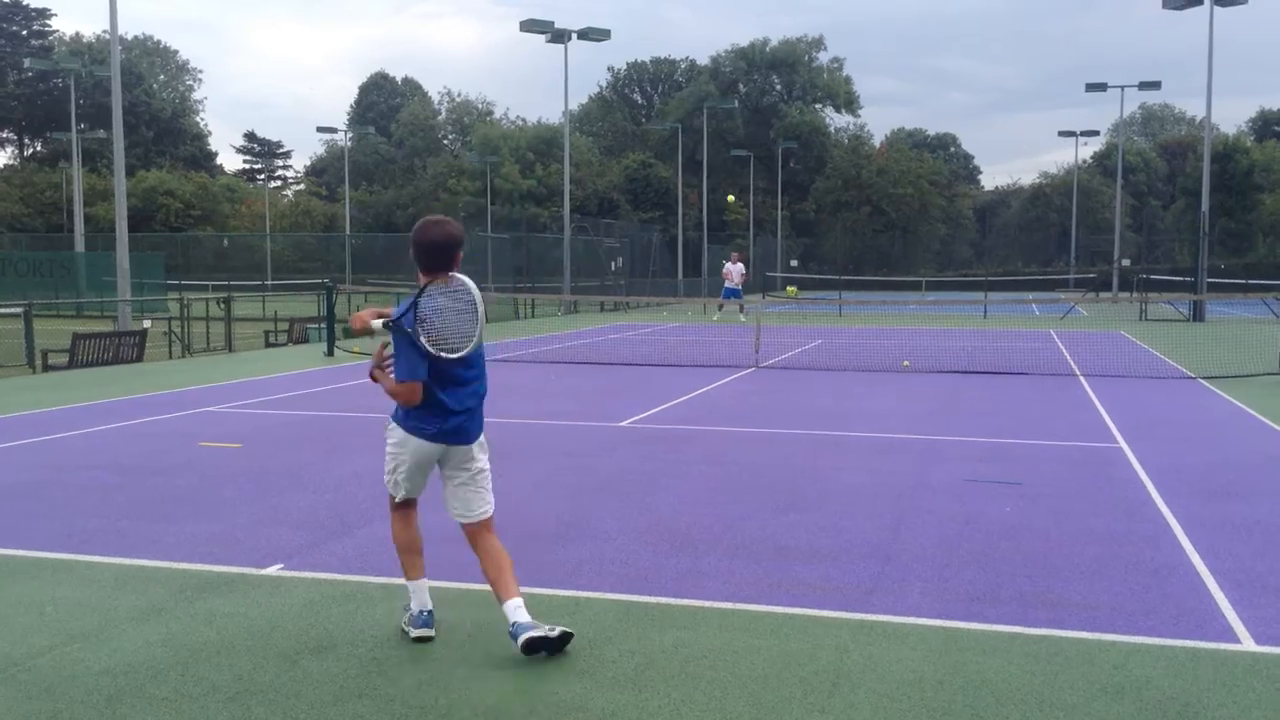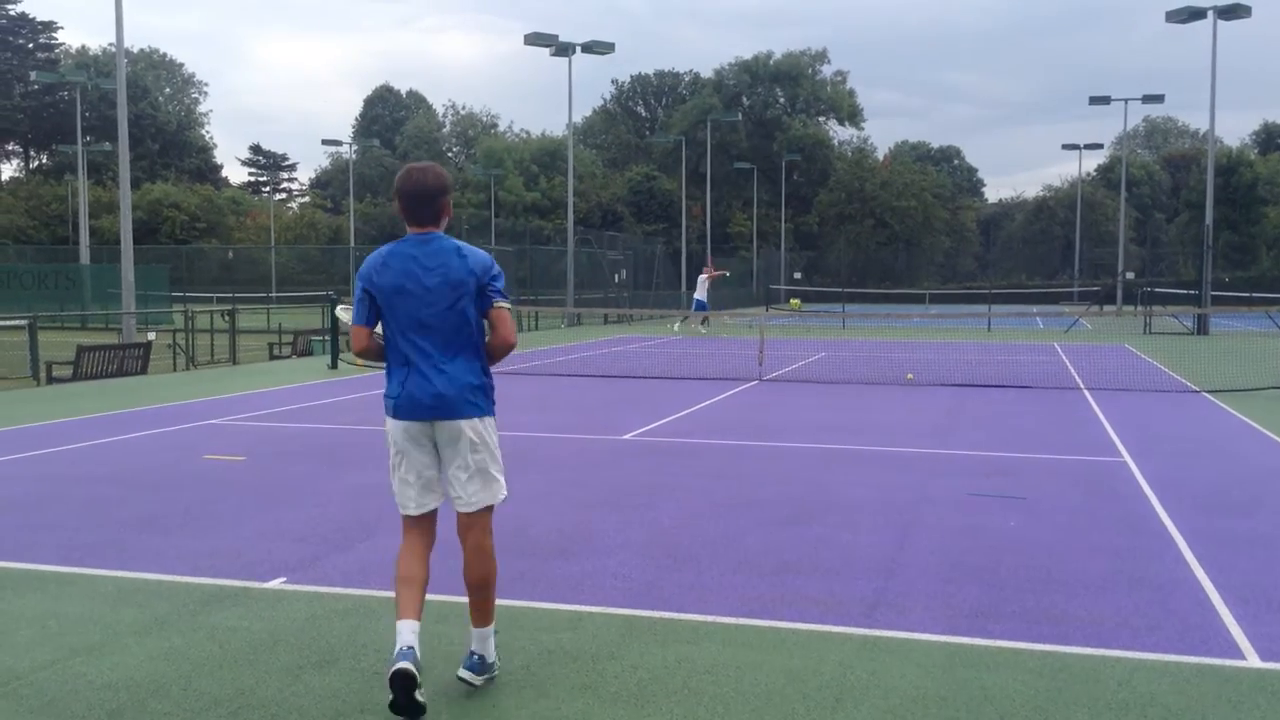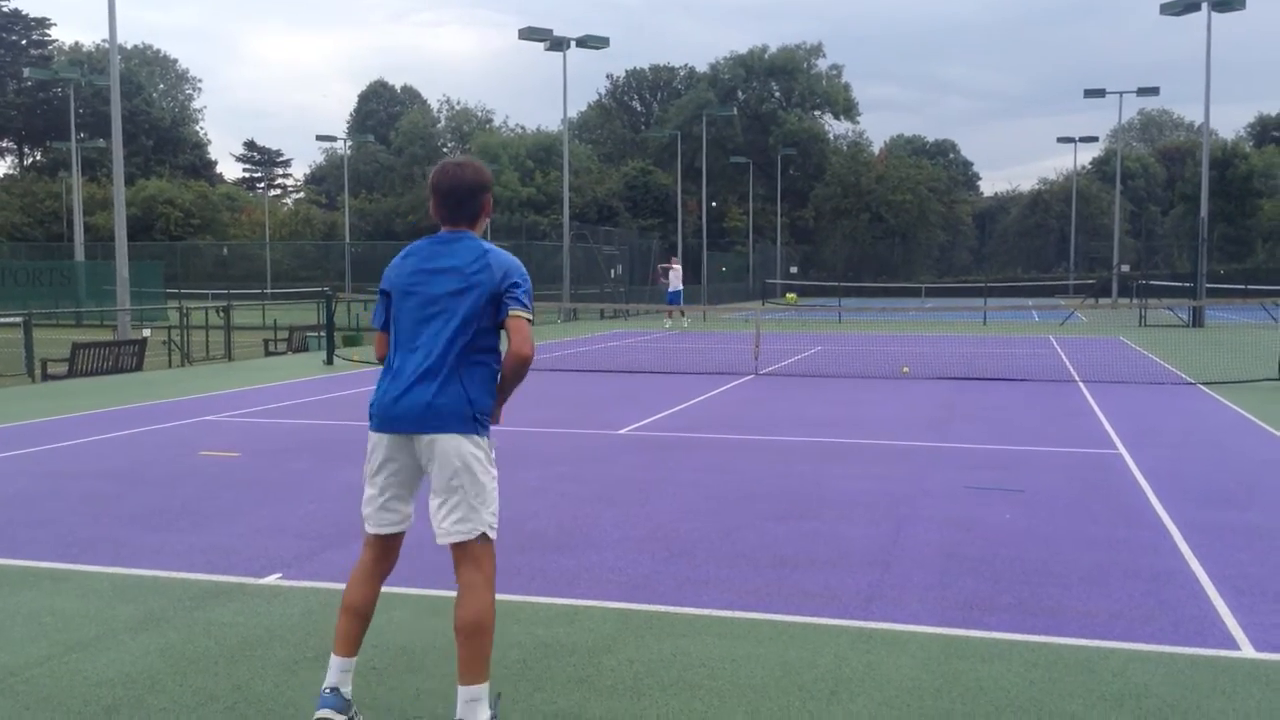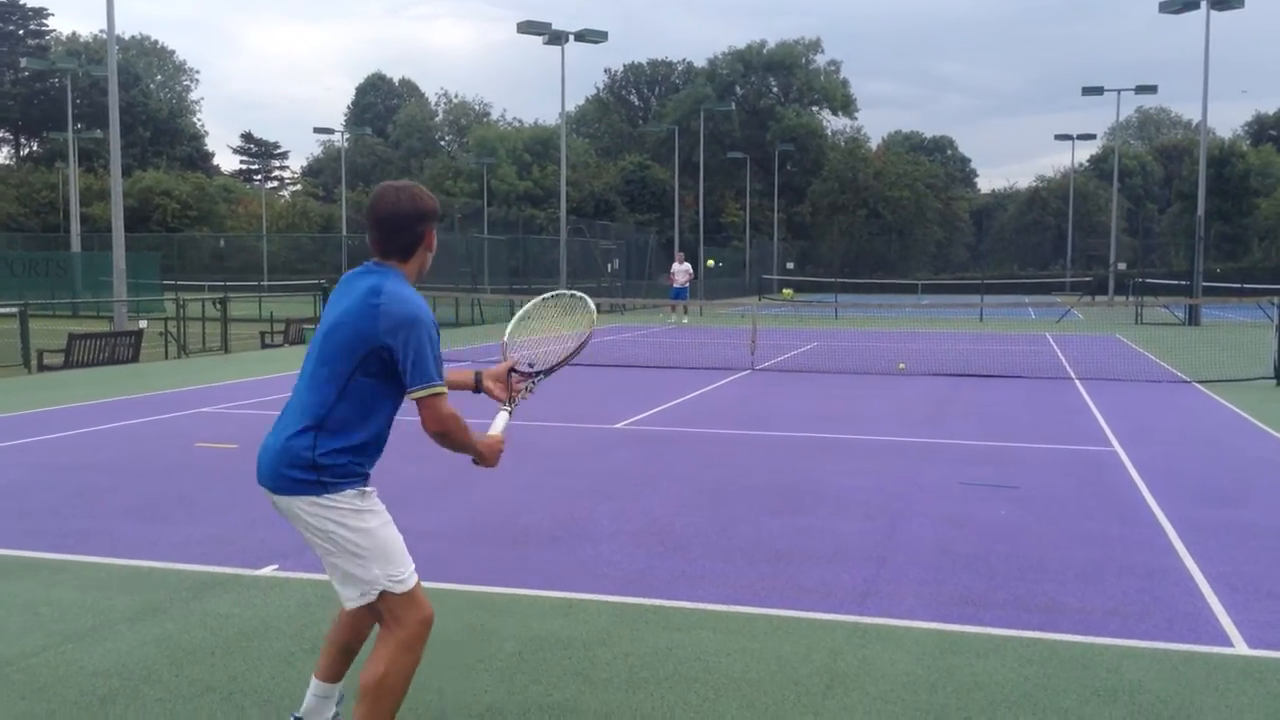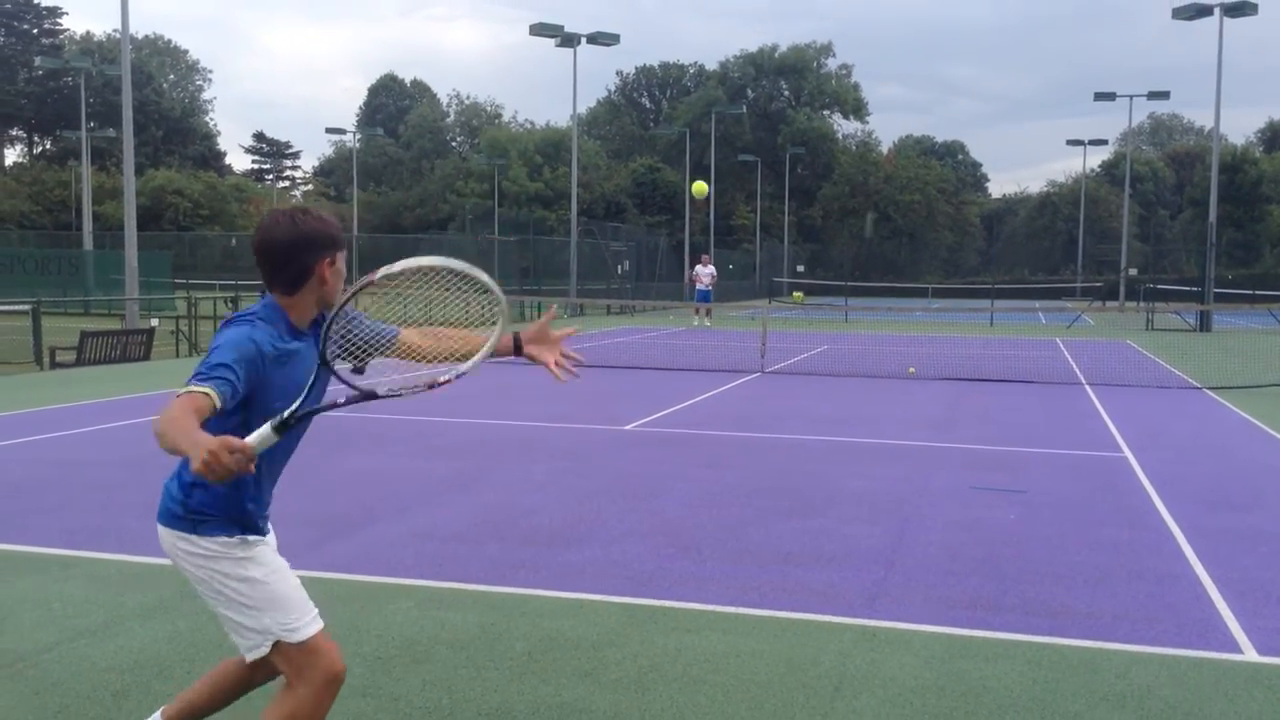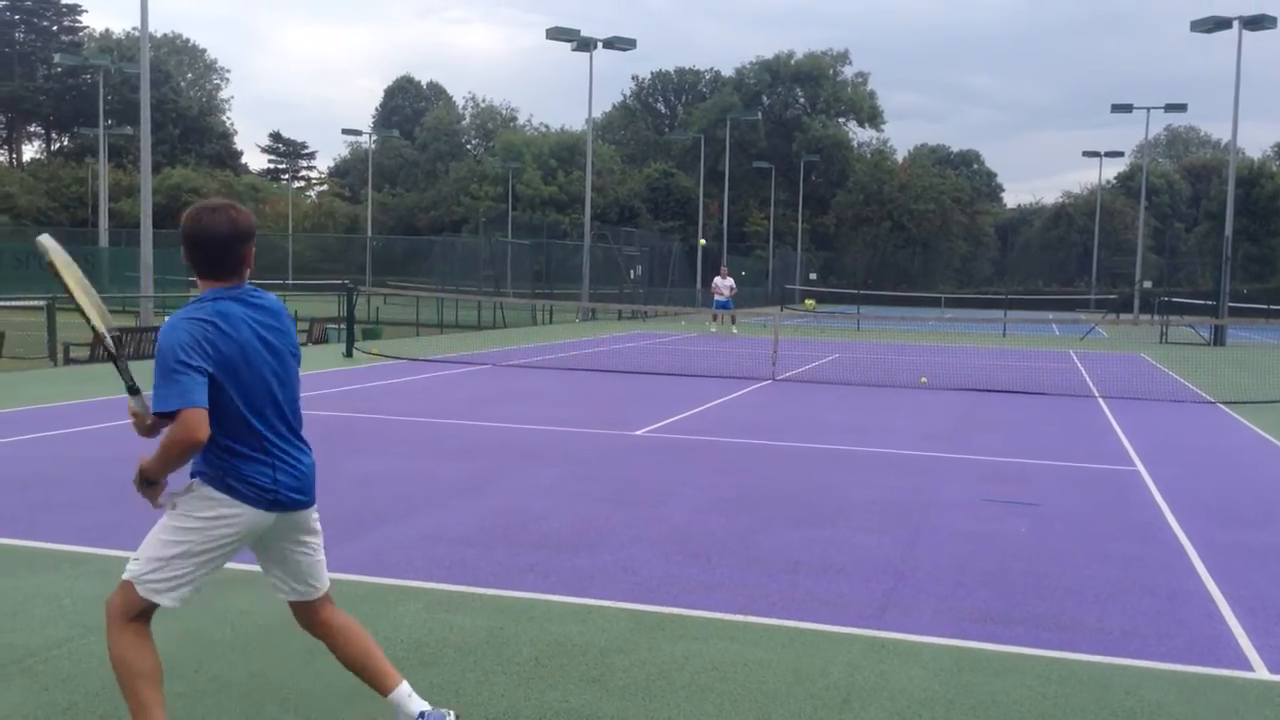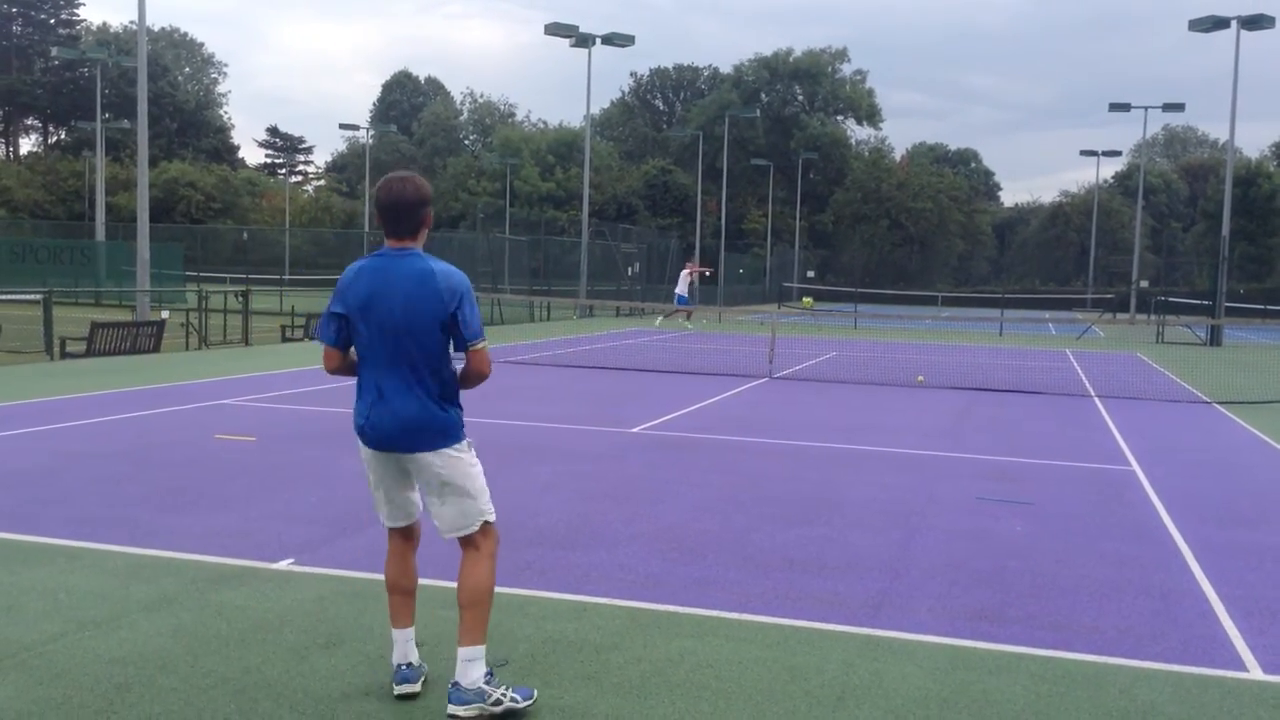
dt=0.7s
person 1, frame 1
left shoulder: (411, 320)
left elbow: (410, 396)
left wrist: (380, 376)
right wrist: (375, 318)
left hip: (416, 431)
right hip: (464, 432)
left knee: (403, 508)
right knee: (482, 534)
left ankle: (420, 609)
right ankle: (522, 624)
person 1, frame 2
left shoulder: (376, 266)
right shoulder: (477, 263)
left elbow: (361, 344)
right elbow: (505, 339)
left hip: (406, 411)
right hip: (465, 409)
left knee: (417, 533)
right knee: (476, 528)
left ankle: (405, 654)
right ankle: (482, 652)
person 1, frame 3
left shoulder: (402, 263)
right shoulder: (504, 268)
left elbow: (382, 350)
right elbow: (521, 351)
right wrist: (497, 397)
left hip: (391, 417)
right hip: (455, 423)
left knee: (377, 554)
right knee: (475, 564)
person 1, frame 4
left shoulder: (358, 287)
right shoulder: (405, 308)
right elbow: (437, 423)
left wrist: (475, 380)
right wrist: (481, 448)
left hip: (302, 468)
right hip: (323, 479)
left knee: (368, 603)
right knee: (410, 617)
person 1, frame 5
left shoulder: (322, 328)
right shoulder: (246, 341)
left elbow: (418, 345)
right elbow: (171, 419)
left wrist: (518, 344)
right wrist: (199, 444)
left hip: (239, 525)
right hip: (211, 531)
left knee: (278, 655)
right knee: (319, 669)
person 1, frame 6
left shoulder: (184, 331)
right shoulder: (276, 311)
left elbow: (192, 433)
left wrist: (153, 468)
left hip: (224, 496)
right hip: (294, 492)
left knee: (125, 613)
right knee: (317, 612)
person 1, frame 7
left shoulder: (353, 280)
right shoulder: (450, 282)
left elbow: (334, 362)
right elbow: (480, 368)
left hip: (377, 432)
right hip: (436, 433)
left knee: (402, 536)
right knee: (480, 543)
left ankle: (405, 663)
